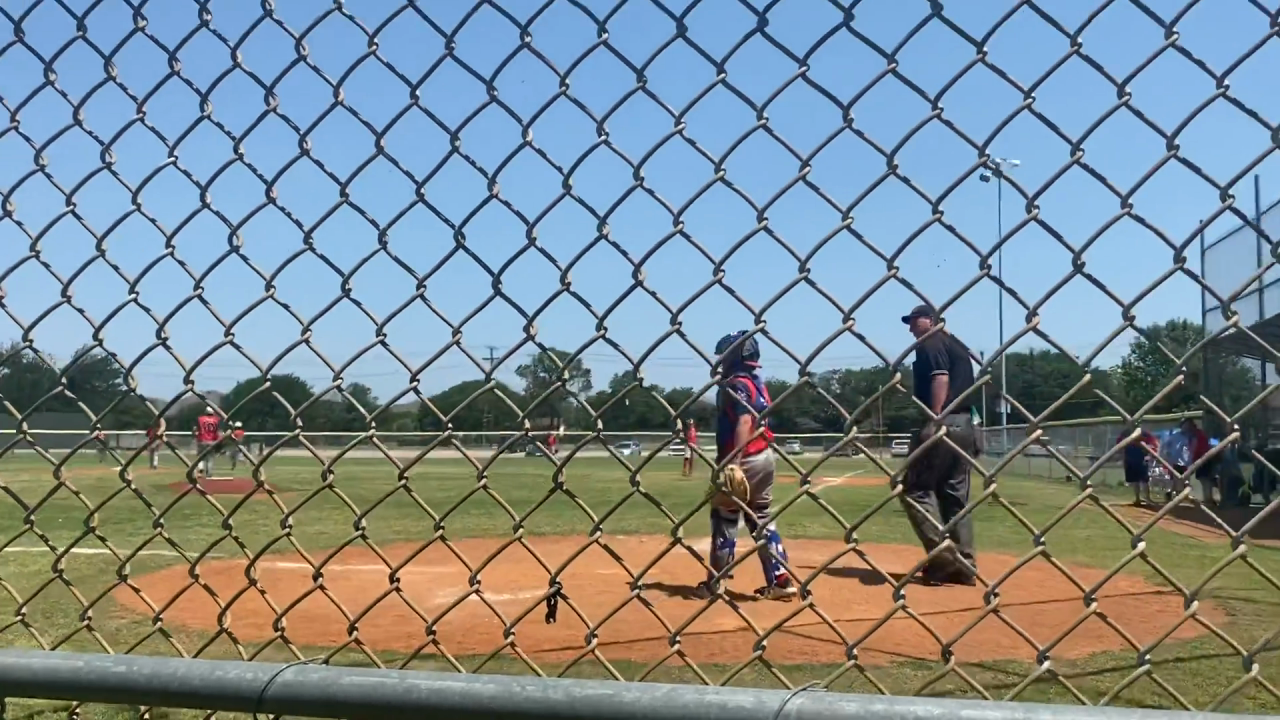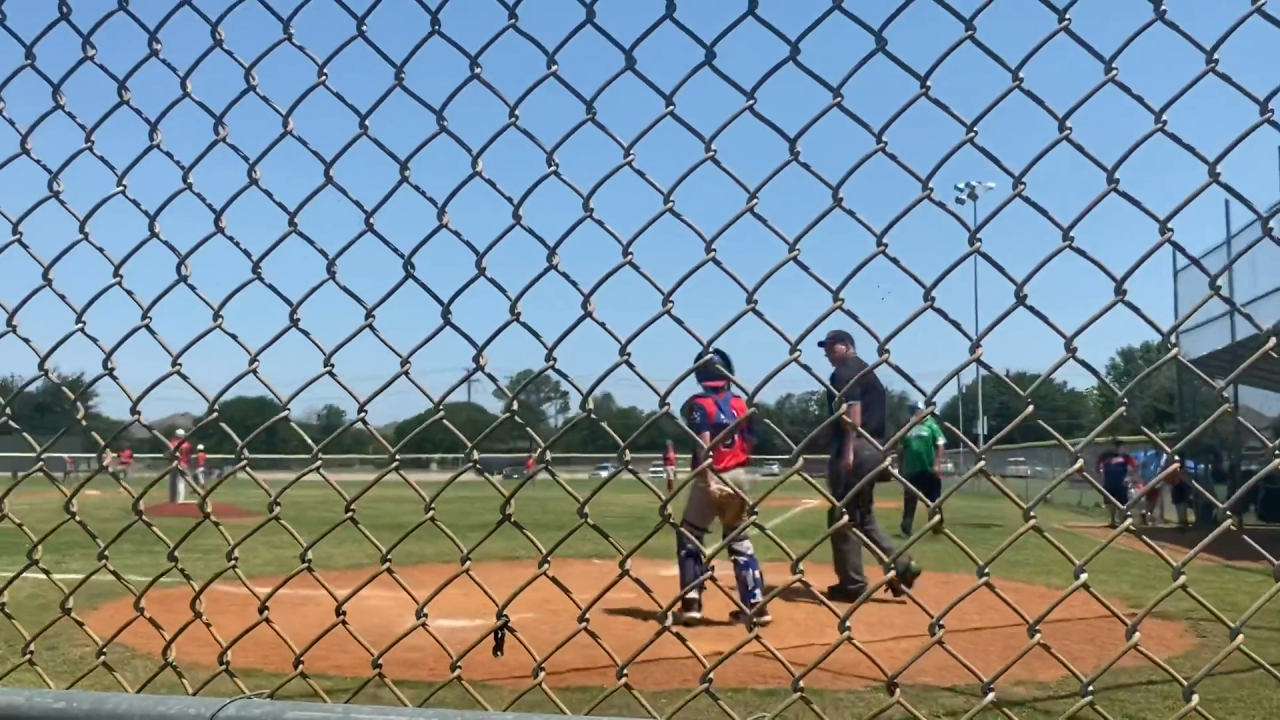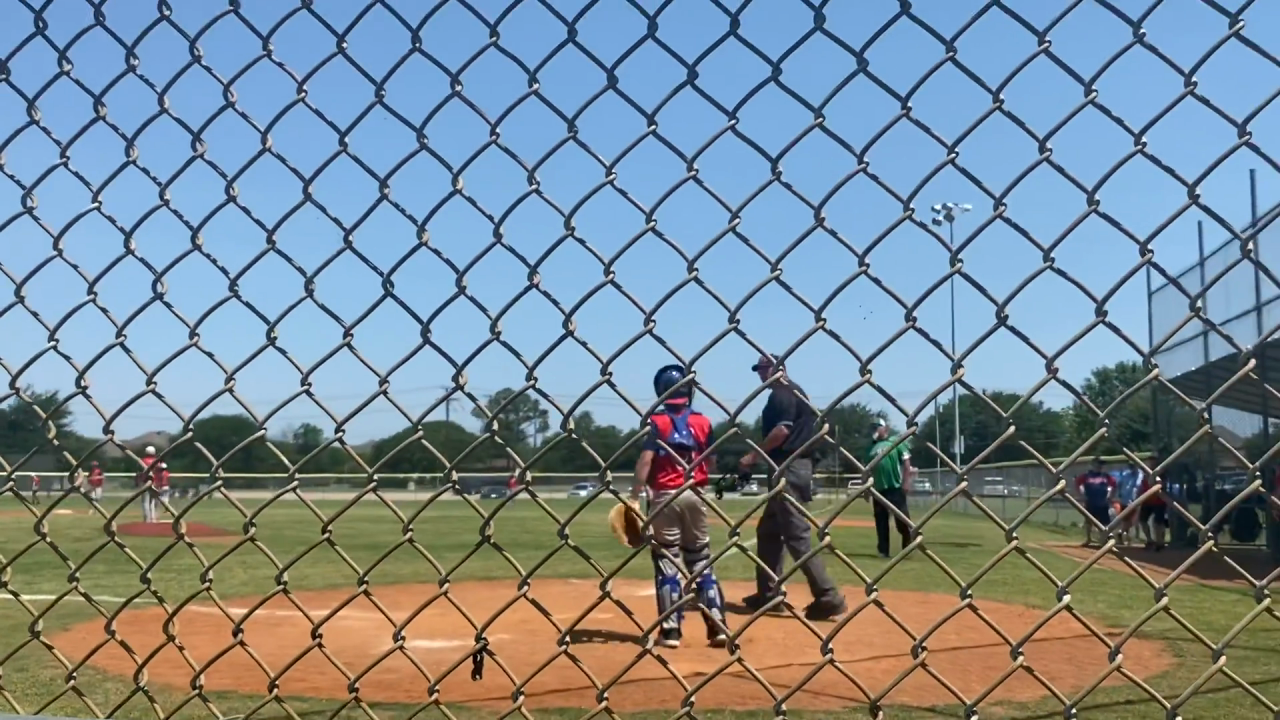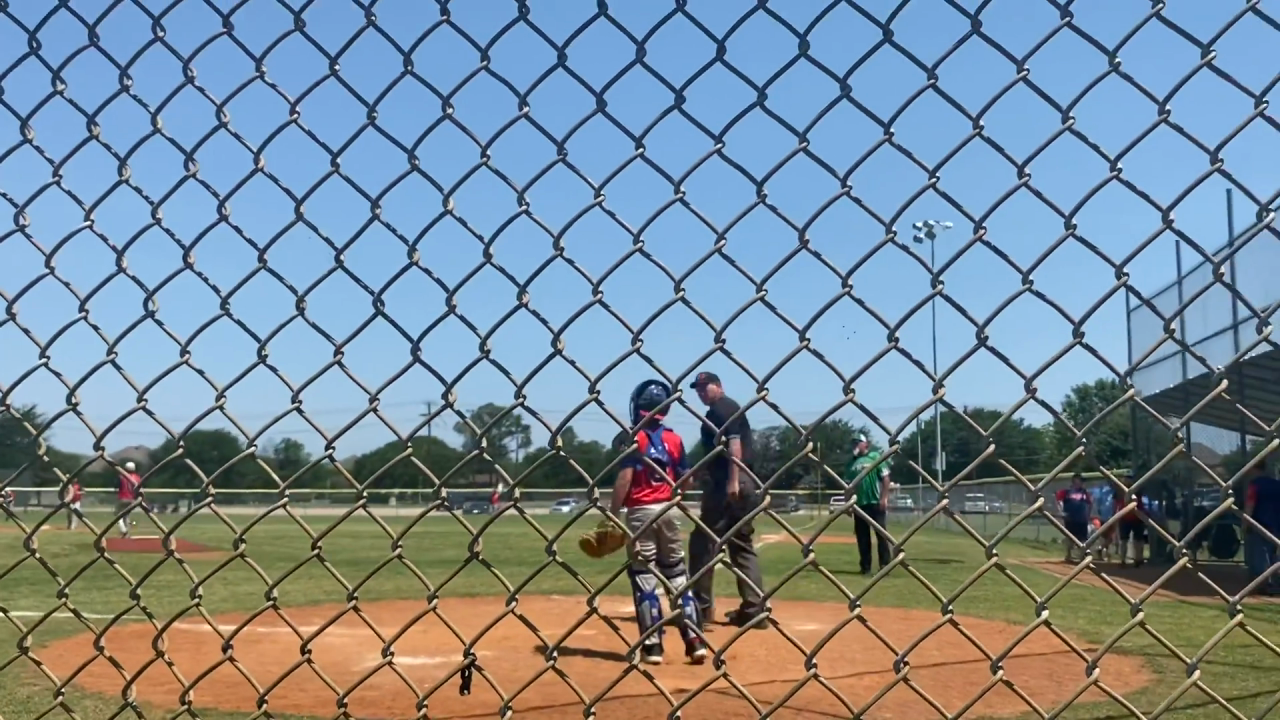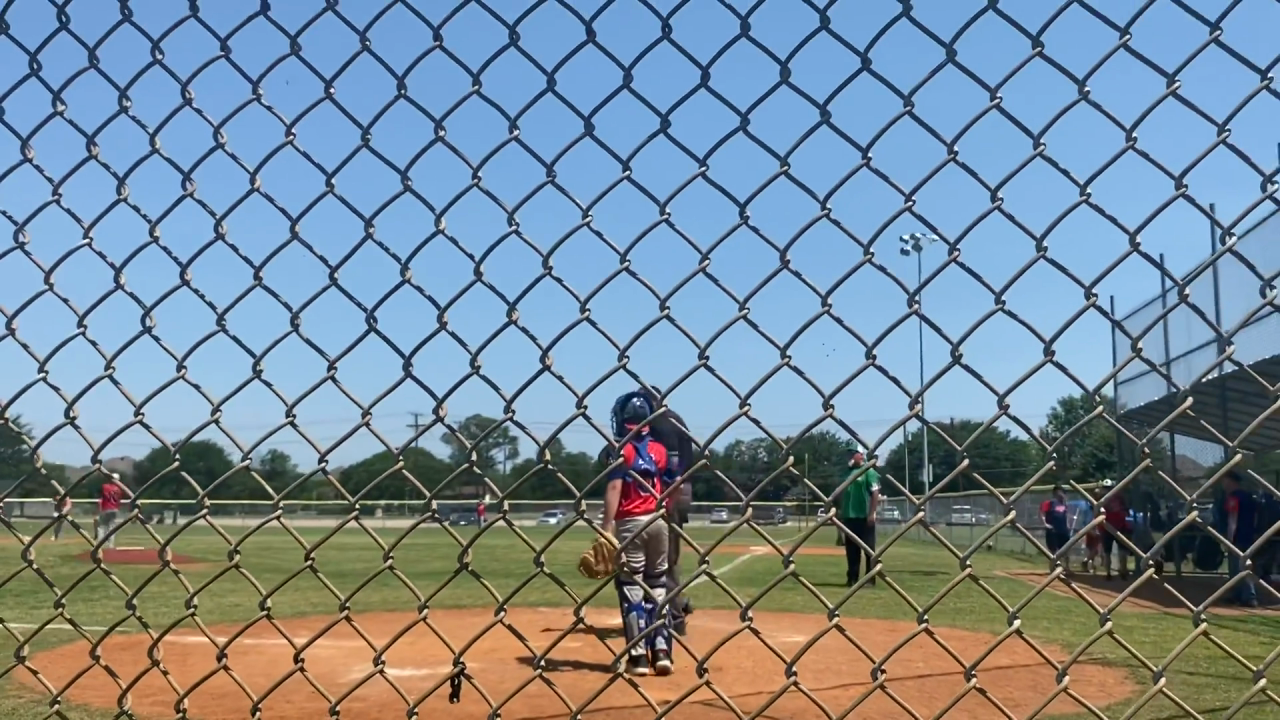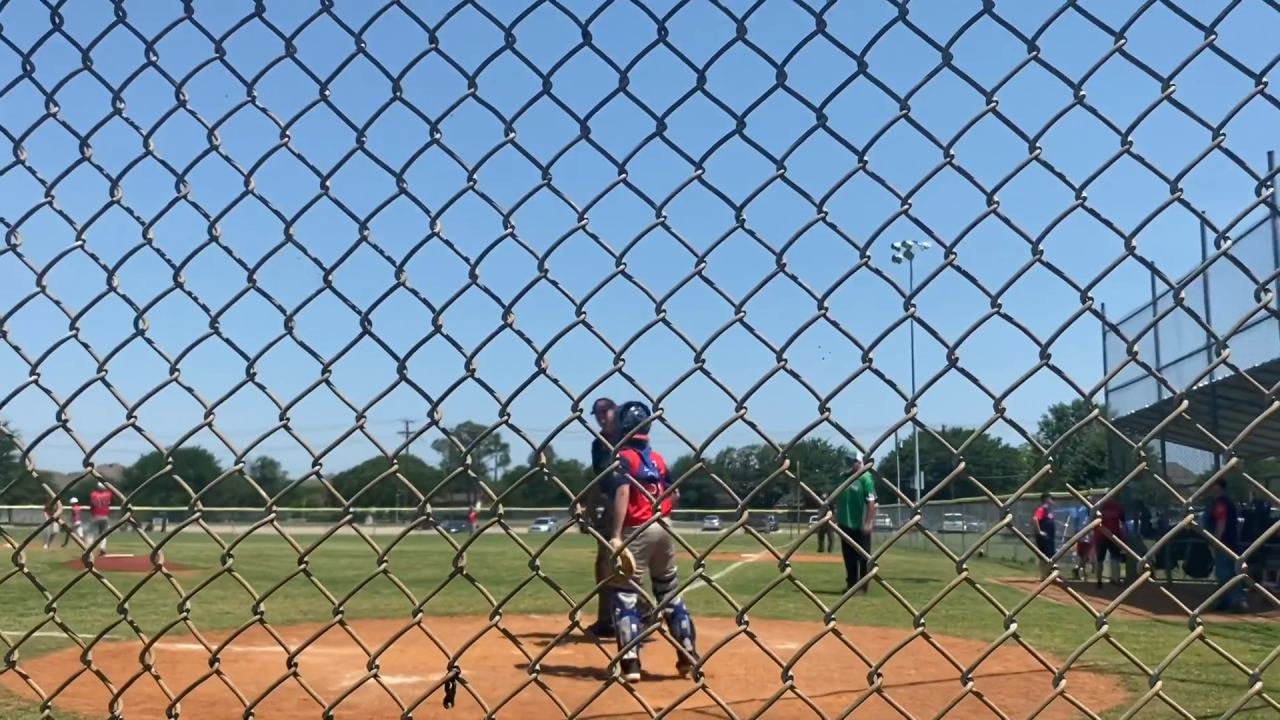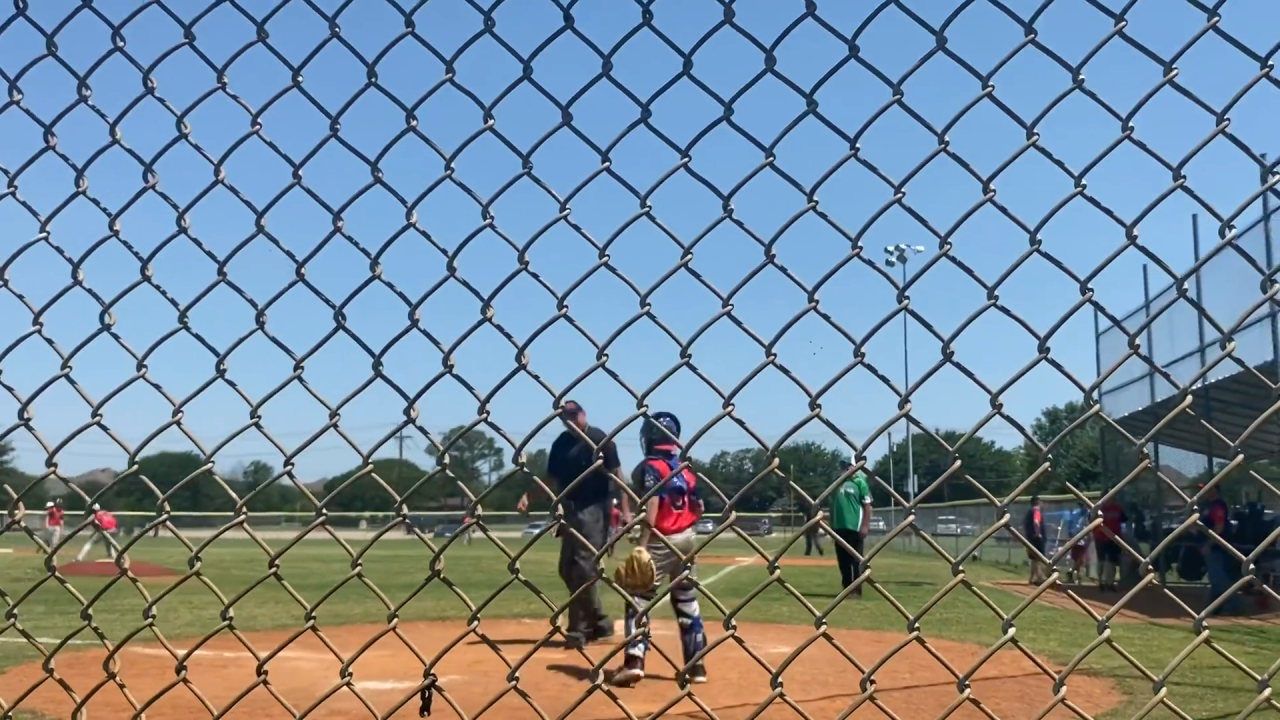
dt=0.4s
person 1, frame 1
left shoulder: (734, 384)
right shoulder: (758, 385)
left elbow: (743, 423)
left wrist: (734, 464)
left hip: (745, 460)
right hip: (766, 457)
left knee: (725, 519)
right knee: (762, 519)
left ankle: (714, 585)
right ankle: (780, 580)
person 1, frame 2
left shoulder: (698, 404)
right shoulder: (741, 404)
left elbow: (702, 442)
right elbow: (749, 443)
left wrist: (709, 479)
left hip: (710, 478)
right hip: (737, 475)
left knee: (690, 537)
right knee: (739, 540)
left ankle: (692, 603)
right ankle: (755, 605)
person 1, frame 3
left shoulder: (656, 422)
right shoulder: (702, 422)
left elbow: (646, 459)
right elbow: (710, 463)
left wrist: (634, 496)
left hip: (665, 496)
right hip: (695, 495)
left knee: (667, 562)
right knee: (700, 559)
left ankle: (671, 629)
right ankle: (716, 625)
person 1, frame 4
left shoulder: (633, 437)
right shoulder: (674, 439)
left elbow: (625, 478)
right elbow: (685, 480)
left wrist: (612, 515)
left hip: (641, 512)
right hip: (670, 510)
left knee: (644, 577)
right knee: (677, 574)
left ankle: (652, 645)
right ankle: (694, 641)
person 1, frame 5
left shoulder: (619, 449)
right shoulder: (659, 450)
left elbow: (614, 488)
left wrist: (606, 529)
left hip: (631, 523)
right hip: (658, 521)
left knee: (631, 589)
right knee: (657, 586)
left ankle: (638, 657)
right ankle: (661, 652)
person 1, frame 6
left shoulder: (622, 457)
right shoulder: (657, 458)
left elbow: (622, 494)
left wrist: (616, 535)
left hip: (637, 531)
right hip: (663, 527)
left knee: (624, 594)
right knee: (669, 590)
left ankle: (630, 662)
right ankle: (688, 653)
person 1, frame 7
left shoulder: (649, 466)
right shoulder: (686, 469)
left elbow: (651, 506)
right elbow: (698, 507)
left wrist: (642, 545)
left hip: (662, 541)
right hip: (687, 538)
left knee: (638, 597)
right knee: (686, 600)
left ankle: (634, 662)
right ankle: (695, 666)
person 2, frame 1
left shoulder: (929, 344)
right shoulder: (958, 345)
left elbow: (940, 379)
left wrist: (933, 421)
left hip: (941, 425)
right hip: (964, 425)
left knee: (915, 490)
right knee: (956, 496)
left ankle: (943, 556)
right ankle: (963, 563)
person 2, frame 2
left shoulder: (844, 372)
right shoulder: (867, 371)
left elbow: (852, 409)
left wrist: (847, 450)
left hip: (856, 448)
right hip: (873, 448)
left knee: (842, 516)
right knee: (861, 516)
left ankle: (852, 584)
right ankle: (902, 564)
person 2, frame 3
left shoulder: (783, 393)
right shoulder: (789, 394)
left elbow: (781, 430)
left wrist: (752, 456)
left hip: (789, 469)
right hip: (794, 467)
left knee: (797, 535)
right knee: (768, 530)
left ankle: (828, 597)
right ankle: (768, 593)
person 2, frame 4
left shoulder: (721, 408)
right shoulder: (728, 408)
left elbow: (732, 443)
left wrist: (733, 481)
left hip: (727, 482)
right hip: (744, 482)
left knee: (703, 542)
right knee: (742, 546)
left ankle: (701, 604)
right ankle: (754, 608)
person 2, frame 5
left shoulder: (660, 423)
right shoulder: (674, 421)
left elbow: (668, 460)
left hip: (669, 493)
right hip: (682, 493)
left knee: (662, 558)
right knee: (668, 557)
left ankle: (675, 616)
right ankle: (678, 609)
person 2, frame 6
right shoulder: (599, 441)
right elbow: (598, 477)
right wrist: (588, 506)
right hip: (609, 506)
left knee: (607, 561)
right knee: (605, 562)
right ankle: (609, 621)
person 2, frame 7
left shoulder: (599, 439)
right shoulder: (560, 443)
left elbow: (615, 475)
right elbow: (552, 477)
left wrist: (624, 509)
right wrist: (529, 496)
left hip: (593, 511)
right hip: (569, 511)
left knee: (584, 569)
right knee: (568, 569)
left ankle: (579, 628)
right ankle: (598, 621)
